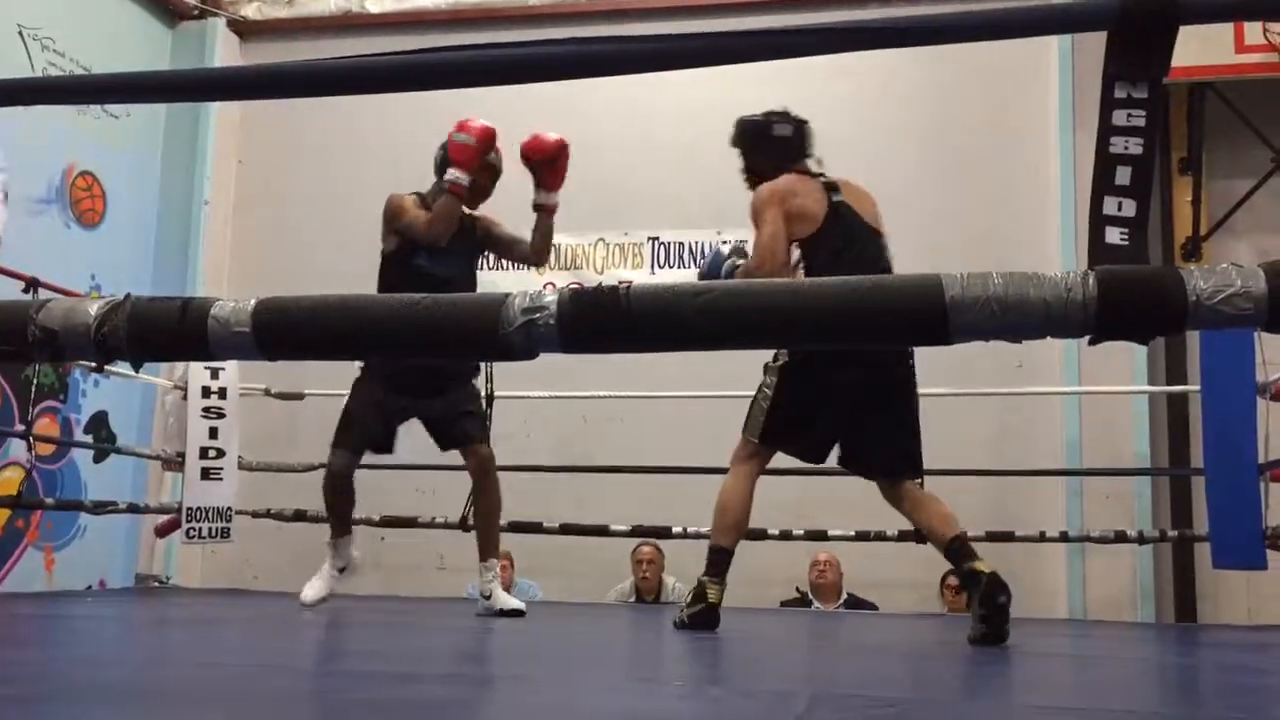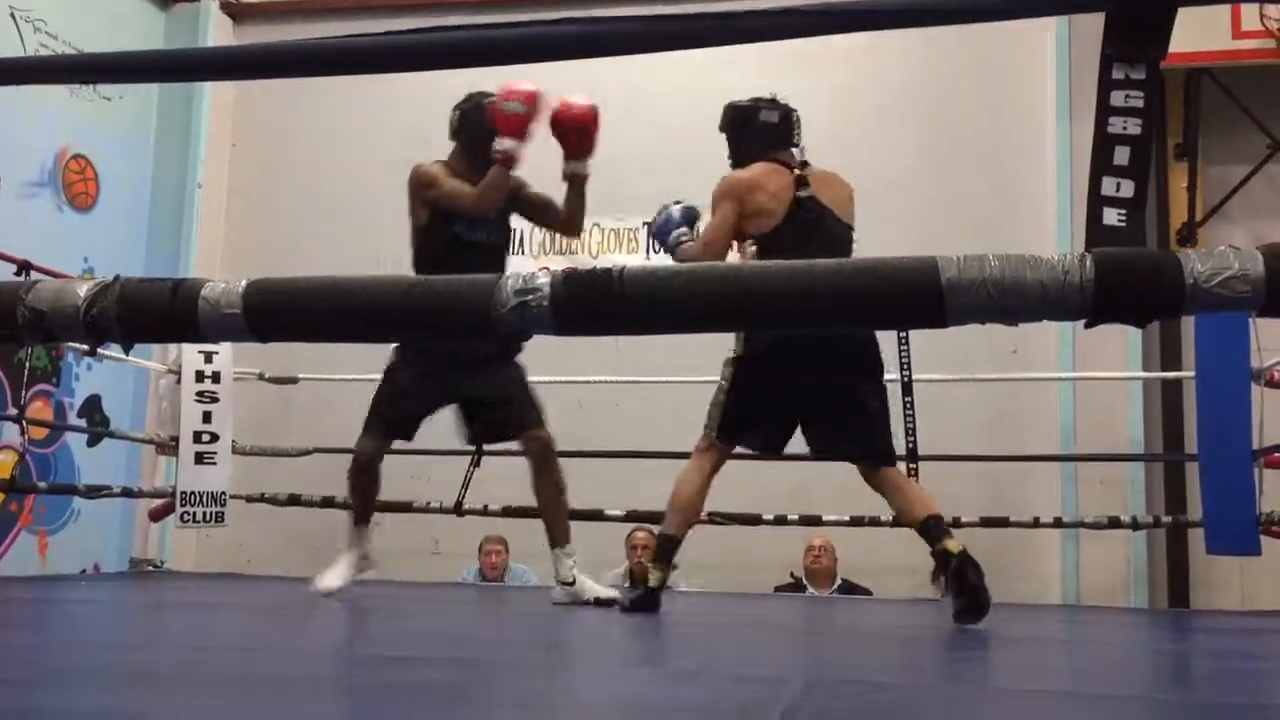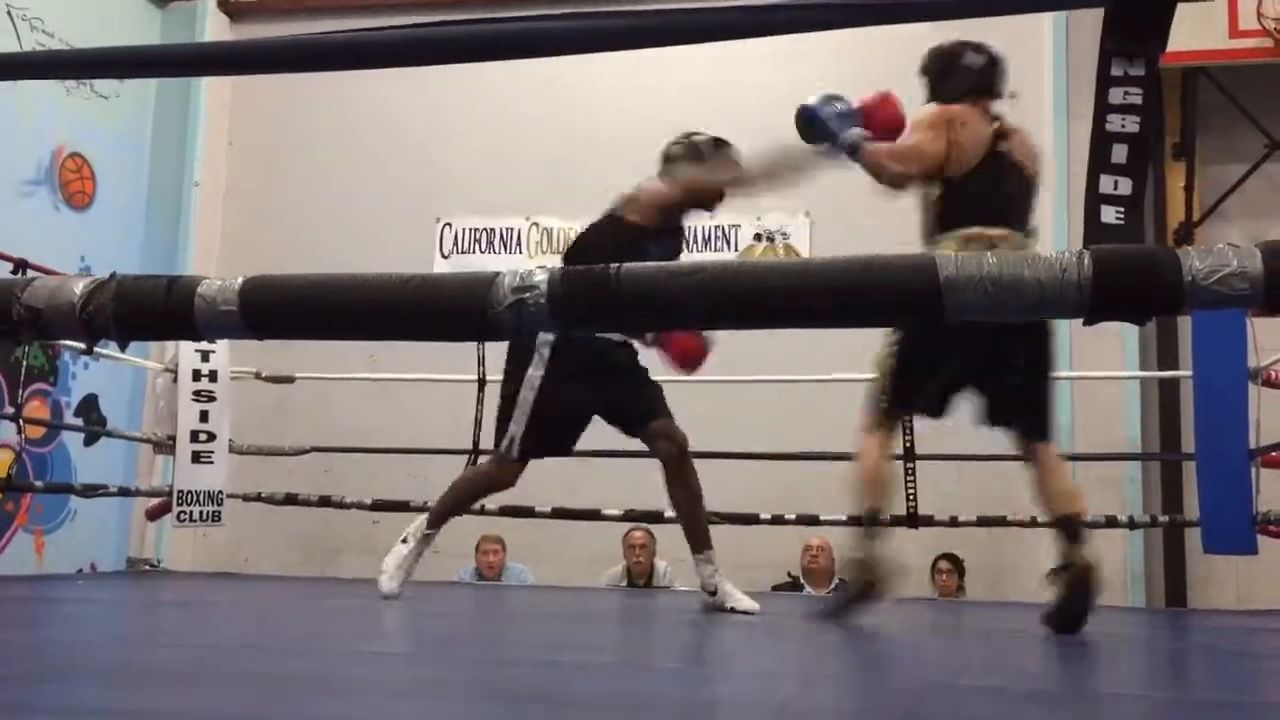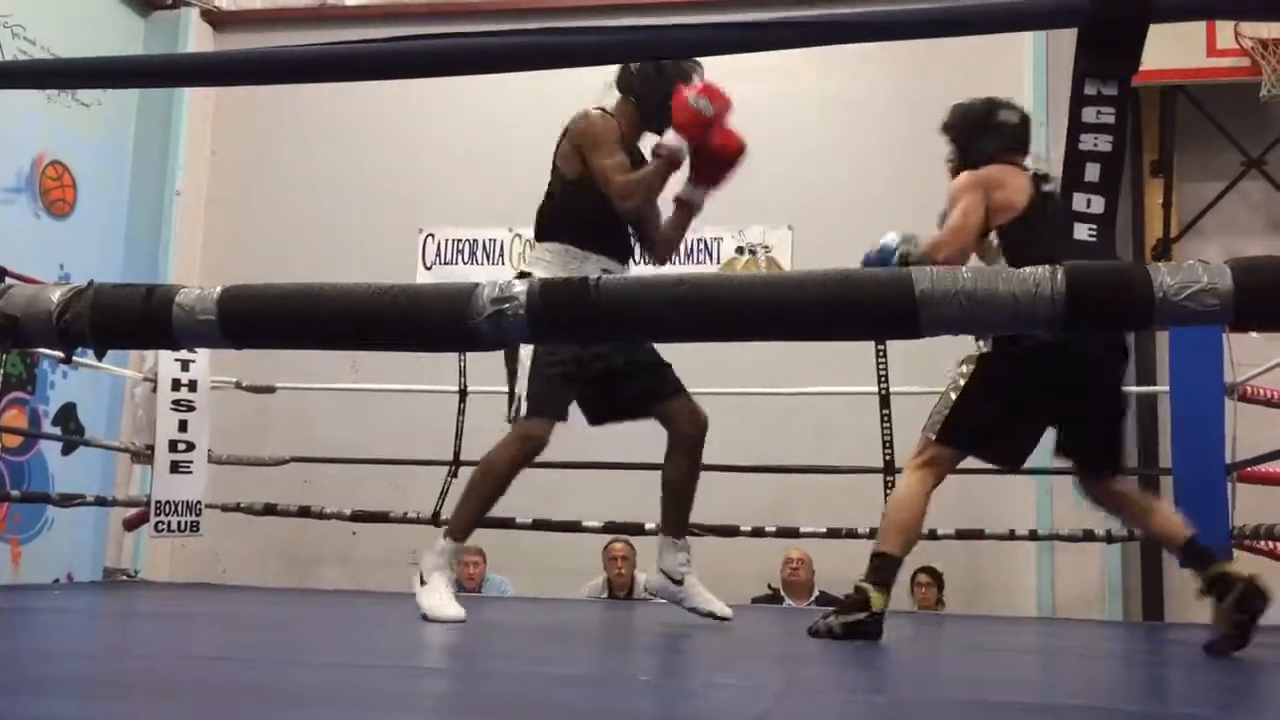
dt=0.5s
person 1, frame 1
left shoulder: (773, 194)
right shoulder: (857, 194)
left elbow: (766, 276)
left wrist: (731, 269)
left hip: (822, 340)
right hip: (886, 340)
left knee: (747, 460)
right knee: (900, 483)
left ankle: (709, 592)
right ankle: (981, 579)
person 1, frame 2
left shoulder: (741, 183)
right shoulder: (839, 186)
left elbow: (705, 262)
left wrist: (677, 237)
left hip: (778, 334)
right hip: (846, 332)
left knee: (708, 454)
right knee: (881, 467)
left ankle: (655, 576)
right ankle: (951, 556)
person 1, frame 3
left shoulder: (944, 119)
right shoulder: (1023, 144)
left elbow: (894, 168)
left wrist: (852, 134)
left knee: (878, 424)
right knee: (1035, 442)
left ankle: (866, 561)
right ankle: (1077, 563)
person 1, frame 4
left shoulder: (976, 181)
right shoulder: (1058, 189)
left elbow: (948, 253)
left wrist: (904, 253)
left hip: (1032, 336)
right hip: (1098, 337)
left knee: (926, 464)
right knee: (1106, 485)
left ankle: (869, 602)
right ankle: (1228, 583)
person 2, frame 1
left shoulder: (481, 227)
right shoulder: (401, 207)
left elbow: (535, 257)
right elbow: (432, 233)
left wrist: (547, 196)
right wrist: (459, 176)
left hip: (450, 365)
right hip: (390, 362)
left knee: (482, 460)
right knee: (340, 464)
left ankle: (490, 583)
right ankle: (339, 556)
person 2, frame 2
left shoulder: (508, 188)
right shoulder: (428, 177)
left elbow: (570, 226)
right elbow: (479, 206)
left wrist: (577, 164)
right wrist: (509, 144)
left hip: (489, 343)
right hip: (430, 341)
left knee: (540, 444)
right knee: (369, 450)
left ankle: (568, 575)
right ankle: (356, 550)
person 2, frame 3
left shoulder: (667, 227)
right shoulder: (658, 196)
right elbow: (736, 173)
left wrist: (667, 333)
right wrist: (804, 156)
left hip: (608, 346)
right hip: (562, 338)
left knee: (672, 444)
right knee: (510, 464)
left ankle: (711, 579)
right ankle: (418, 537)
person 2, frame 4
left shoulder: (638, 155)
right shoulder: (592, 126)
left elbow: (658, 251)
right elbow: (627, 200)
left wrist: (696, 189)
right wrist: (678, 142)
left knee: (690, 423)
right knee: (530, 434)
left ankle: (673, 569)
right ankle: (436, 568)
